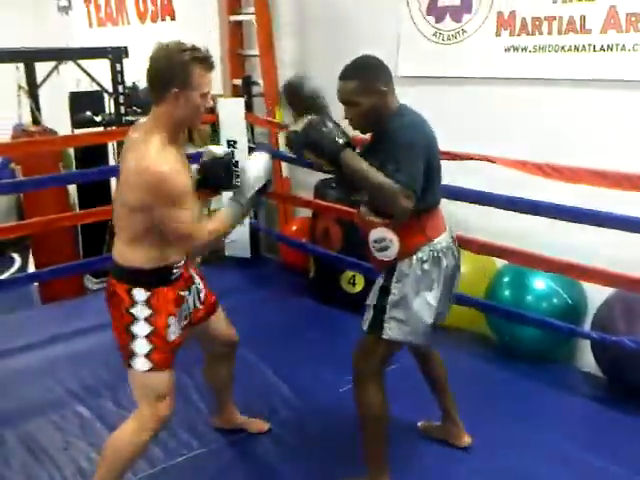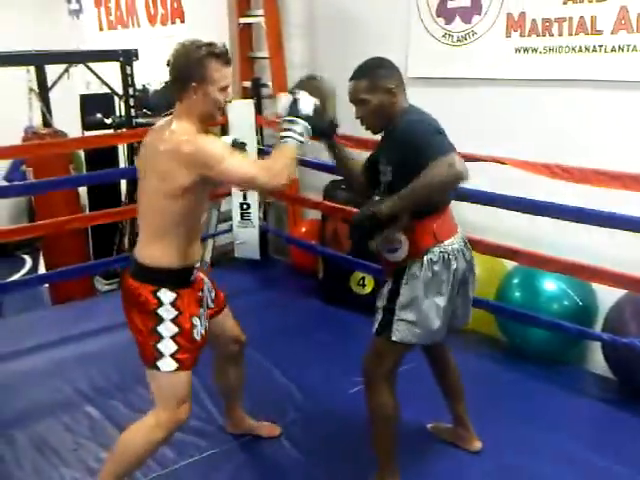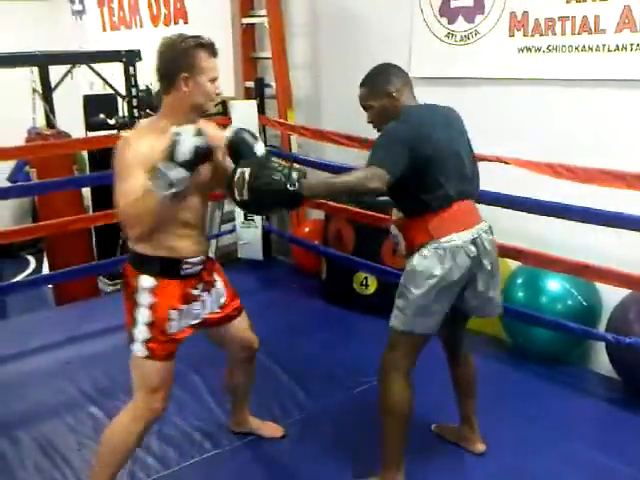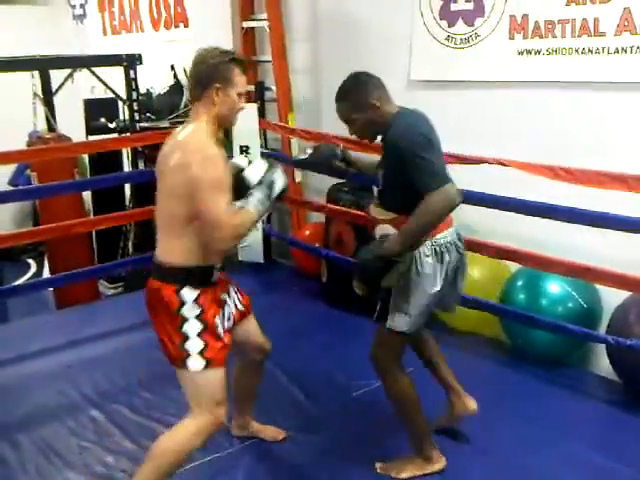
dt=0.5s
person 1, frame 1
left shoulder: (149, 130)
right shoulder: (154, 165)
right elbow: (200, 235)
left wrist: (210, 173)
right wrist: (245, 195)
left hip: (176, 274)
right hip: (143, 291)
left knee: (224, 341)
right knee: (155, 412)
left ankle: (225, 414)
person 1, frame 2
left shoulder: (164, 131)
right shoulder: (190, 146)
right elbow: (274, 178)
left wrist: (223, 156)
right wrist: (296, 123)
left hip: (185, 276)
right hip: (161, 291)
left knee: (233, 342)
right knee: (171, 413)
left ankle: (236, 418)
person 1, frame 3
left shoulder: (206, 132)
right shoulder: (138, 141)
left elbow: (226, 180)
right elbow: (134, 226)
right wrist: (172, 171)
left hip: (200, 271)
right hip: (156, 281)
left knee: (245, 346)
right knee: (148, 402)
left ankle: (241, 418)
person 1, frame 4
left shoulder: (182, 140)
right shoulder: (204, 153)
right elbow: (223, 236)
left wrist: (245, 185)
right wrist: (263, 195)
left hip: (205, 282)
right hip: (184, 292)
left knee: (256, 348)
right knee: (208, 415)
left ankle: (244, 422)
person 2, frame 1
left shoulder: (405, 133)
right shoulder: (395, 125)
left elbow: (398, 202)
right elbow: (365, 168)
left wrist: (337, 149)
right wrist: (330, 137)
left hip: (416, 262)
right hip: (432, 250)
left knee: (366, 367)
right knee: (415, 340)
right ankle: (453, 426)
person 2, frame 2
left shoulder: (413, 127)
right shoulder: (396, 133)
left elbow: (452, 170)
right elbow: (365, 184)
left wrist: (384, 210)
right wrist: (330, 139)
left hip: (425, 262)
right hip: (441, 254)
left knee: (377, 370)
right knee: (433, 343)
right ankle: (463, 430)
person 2, frame 3
left shoulder: (401, 131)
right shoulder: (448, 116)
left elbow: (372, 180)
left wrist: (292, 189)
left hip: (439, 252)
right hip: (475, 237)
left knee: (395, 361)
right knee: (453, 337)
right ankle: (468, 430)
person 2, frame 4
left shoulder: (403, 134)
right shoulder: (408, 122)
left elbow: (446, 196)
left wrist: (390, 249)
right wrist: (346, 159)
left hip: (424, 254)
right hip: (434, 247)
left knee: (385, 355)
right knee: (408, 327)
right ankle: (458, 397)
